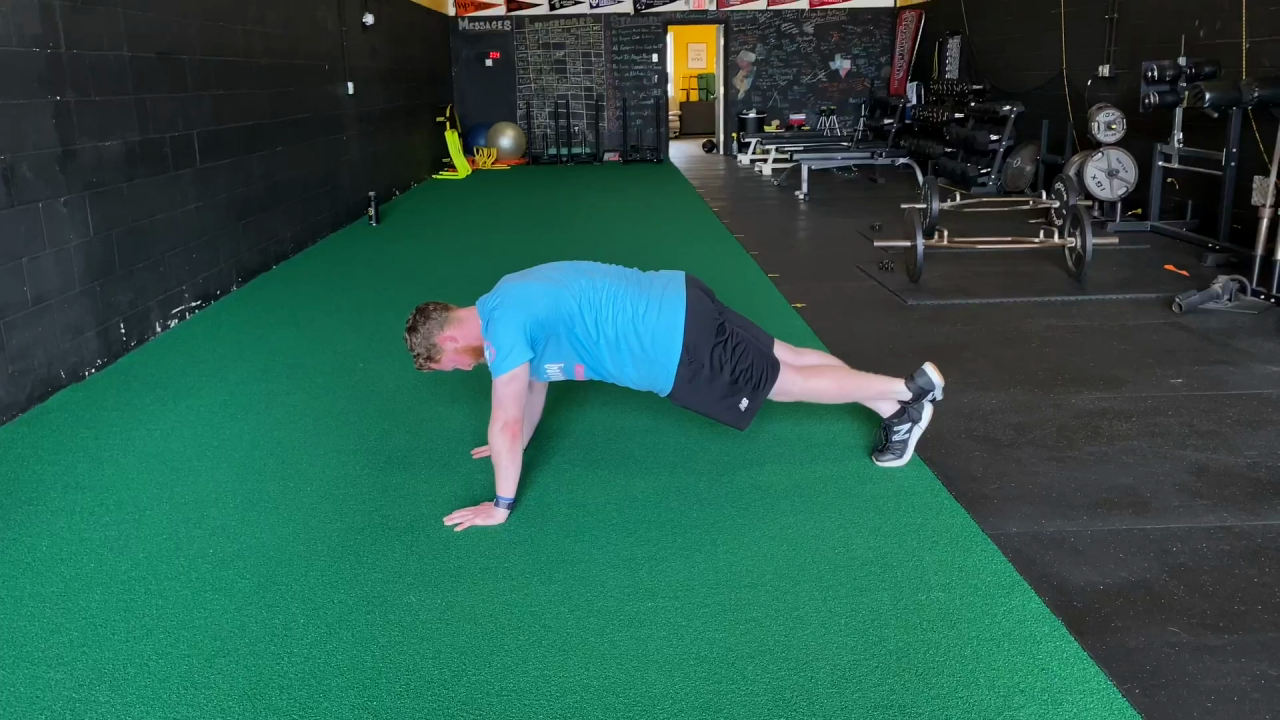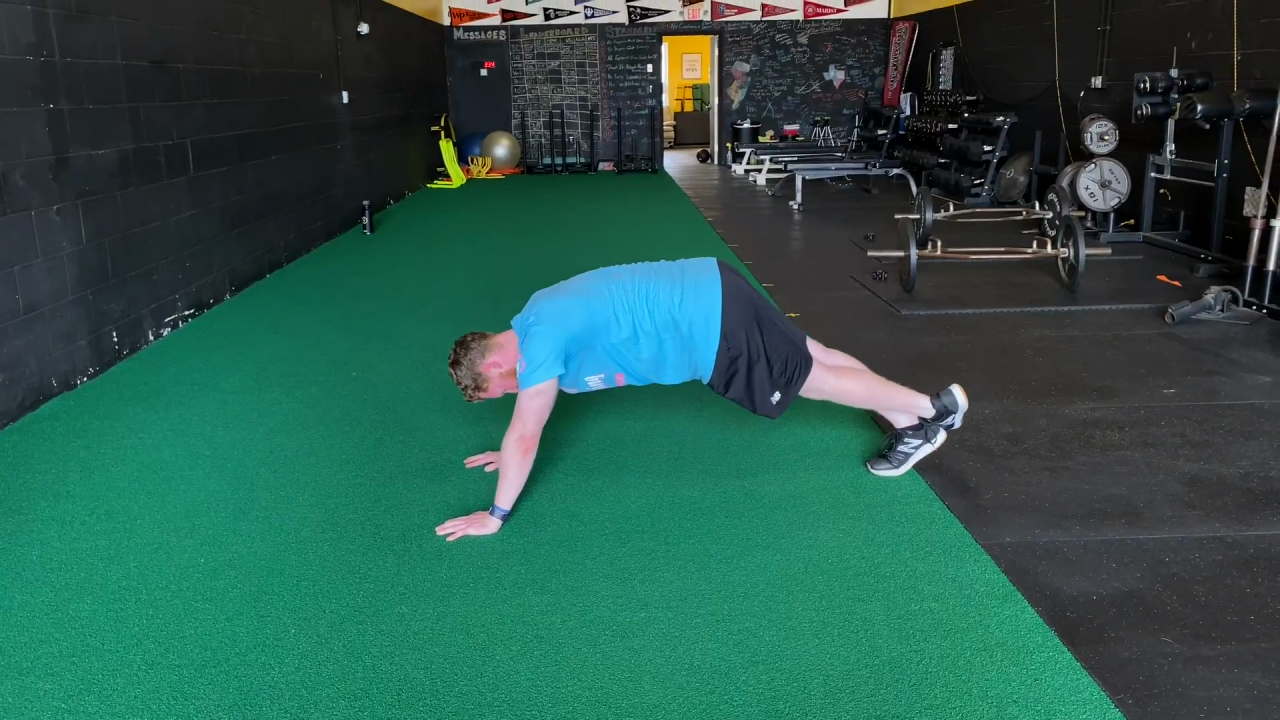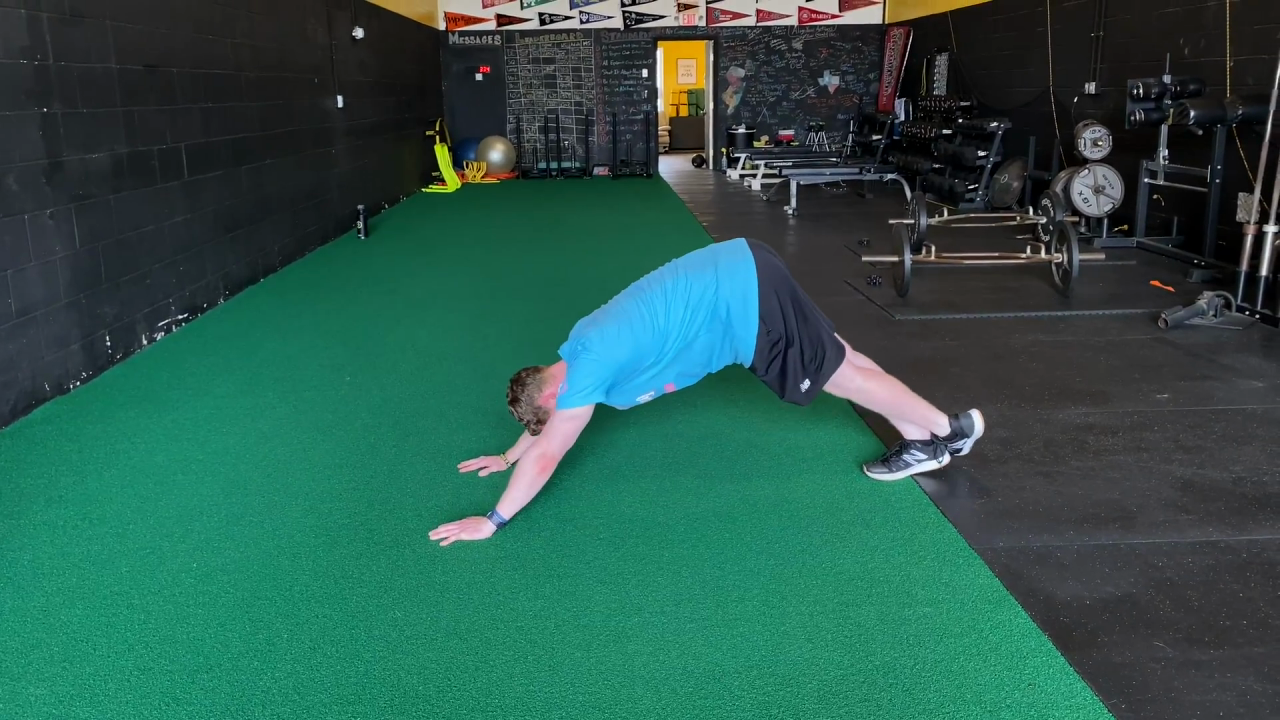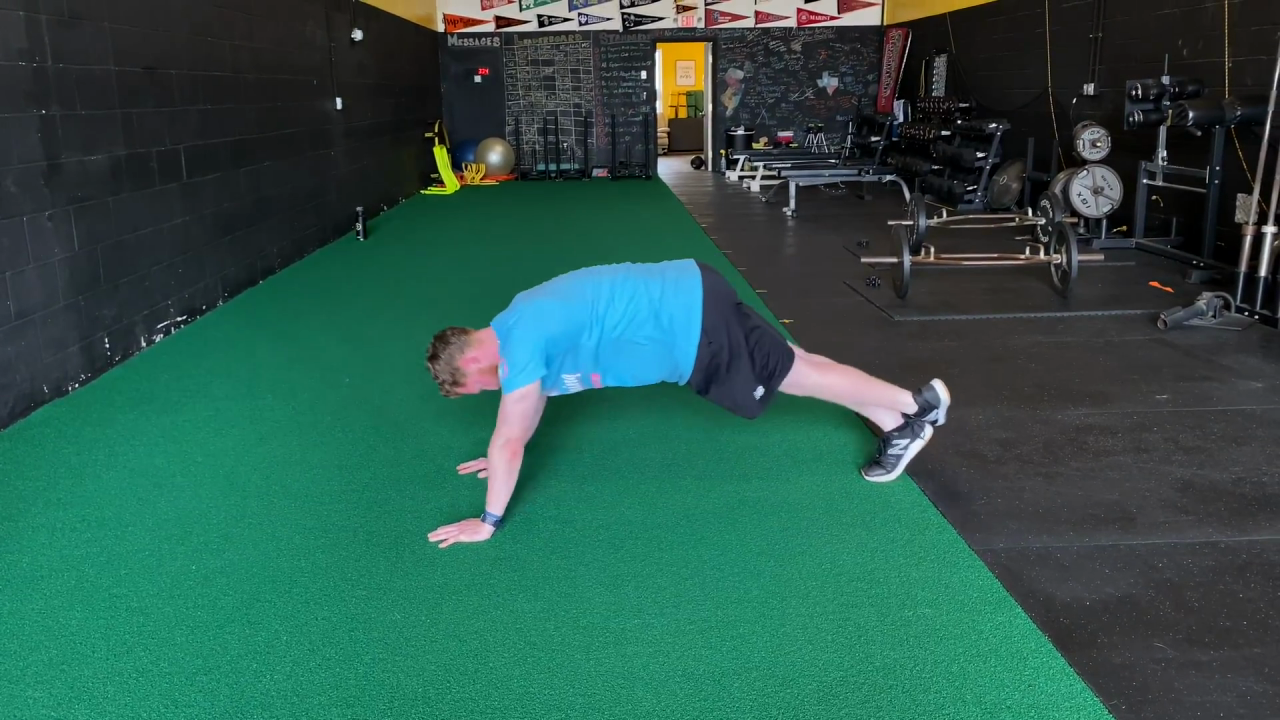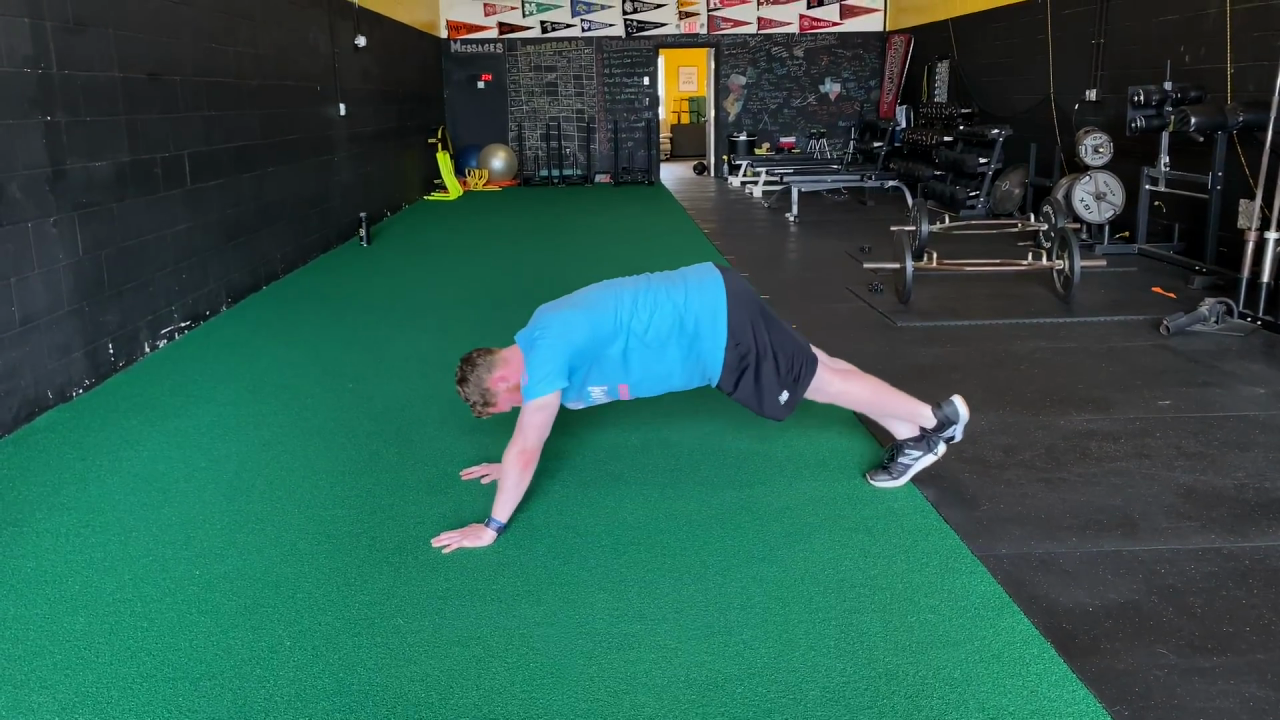
dt=1s
person 1, frame 1
left shoulder: (502, 325)
right shoulder: (511, 303)
left elbow: (506, 422)
right elbow: (535, 379)
left wrist: (502, 504)
right wrist: (515, 446)
left hip: (677, 347)
right hip: (676, 309)
left knee: (786, 384)
right knee: (783, 359)
left ankle: (909, 389)
right ankle: (896, 411)
person 1, frame 2
left shoulder: (539, 341)
right shoulder: (538, 321)
left elbow: (525, 434)
right elbow: (536, 412)
left wrist: (496, 514)
right wrist: (511, 452)
left hip: (711, 326)
right hip: (709, 295)
left knee: (815, 379)
right knee: (812, 356)
left ankle: (933, 408)
right ankle: (910, 422)
person 1, frame 3
left shoulder: (588, 367)
right shoulder: (579, 349)
left elbow: (547, 453)
right elbow: (546, 411)
left wrist: (492, 521)
right wrist: (508, 456)
left hip: (746, 300)
right hip: (741, 275)
left knee: (836, 373)
right knee: (835, 357)
left ankle: (946, 429)
right ankle: (921, 436)
person 1, frame 4
left shoulder: (518, 342)
right shoulder: (523, 325)
left elbow: (508, 439)
right elbow: (536, 394)
left wrist: (488, 521)
right wrist: (502, 460)
left hip: (690, 322)
right hip: (685, 300)
left knee: (792, 375)
right knee: (789, 366)
left ankle: (914, 408)
right ankle: (900, 422)
person 1, frame 5
left shoulder: (543, 354)
right shoulder: (545, 337)
left elbow: (526, 448)
left wrist: (492, 526)
right wrist: (507, 465)
left hip: (715, 325)
right hip: (712, 301)
left knee: (816, 380)
right knee: (810, 365)
left ankle: (934, 420)
right ankle: (912, 434)
